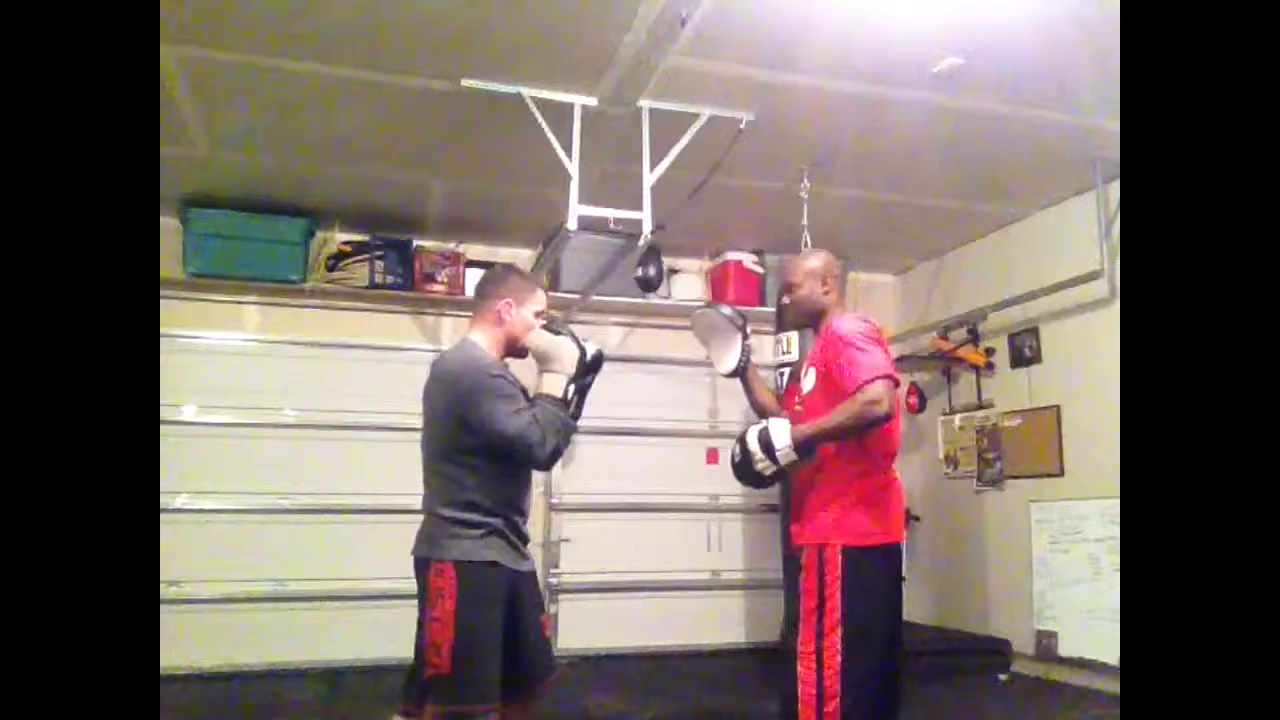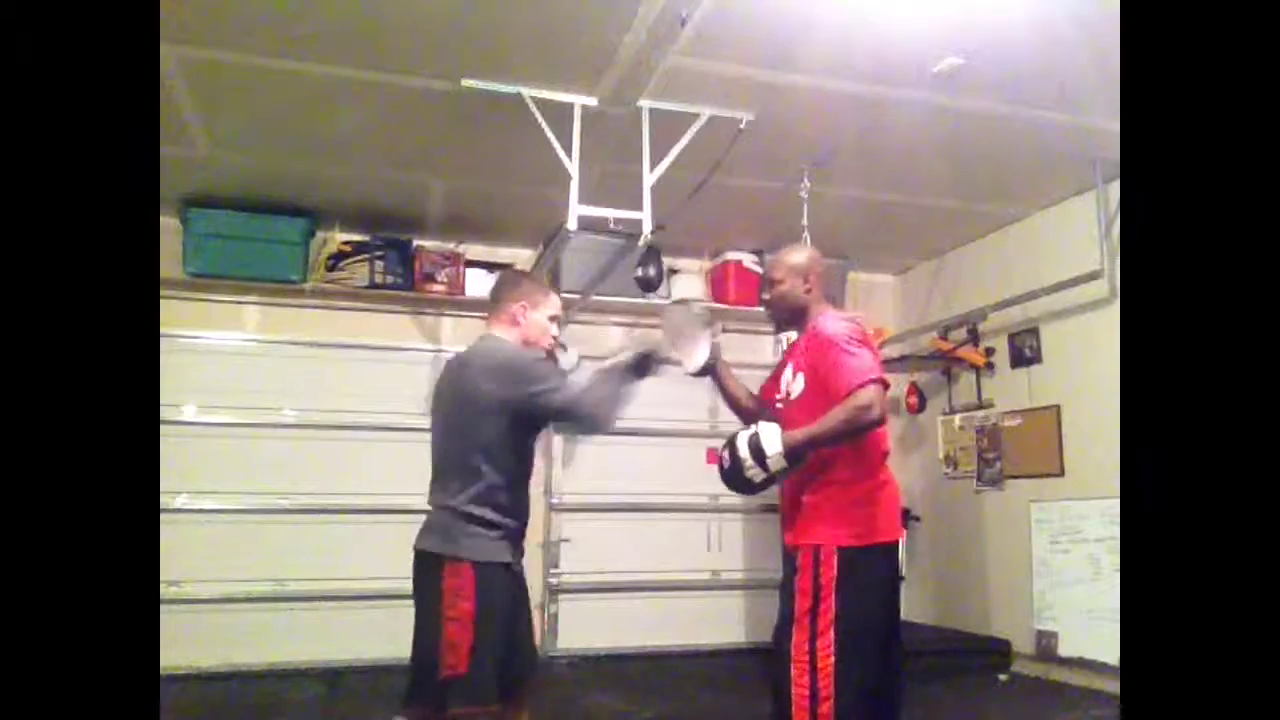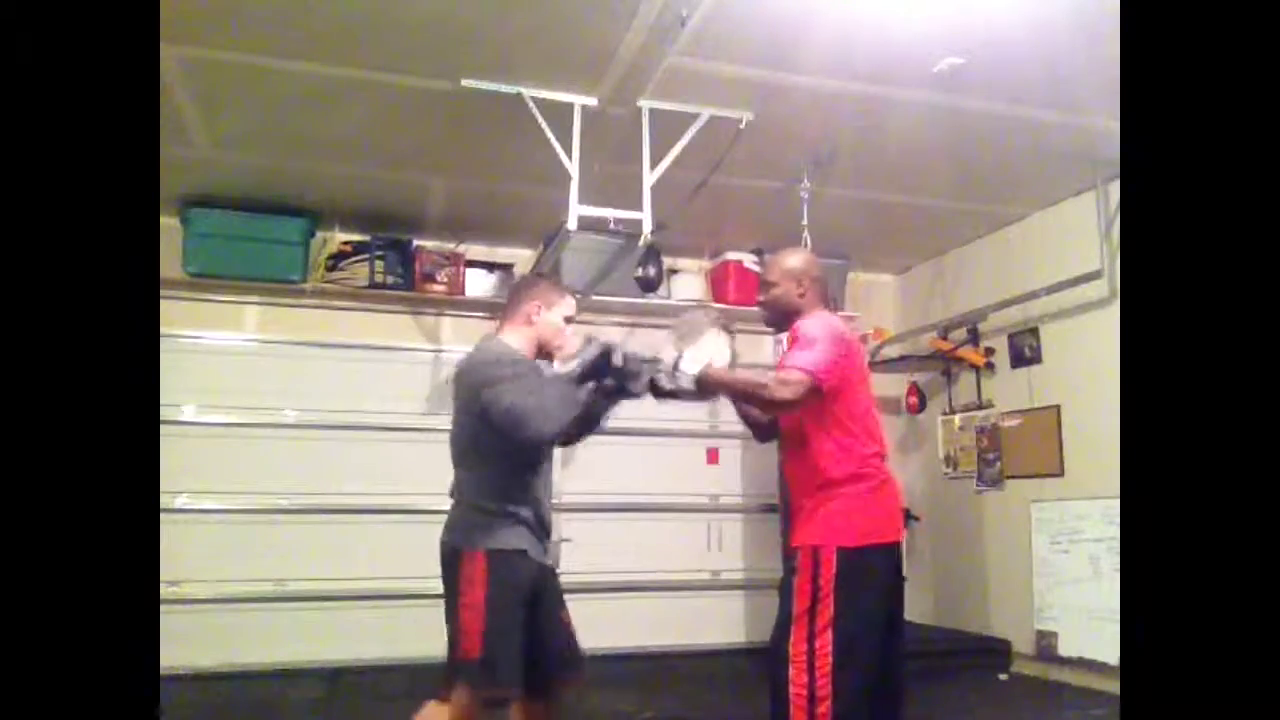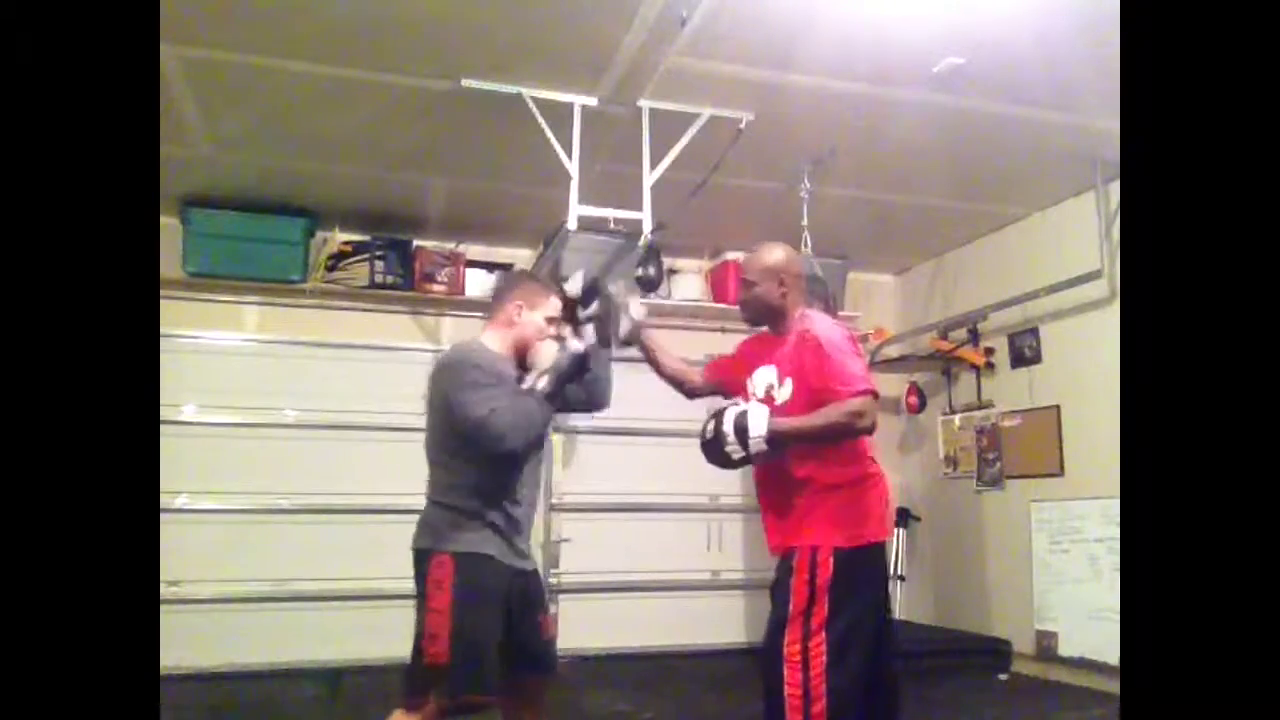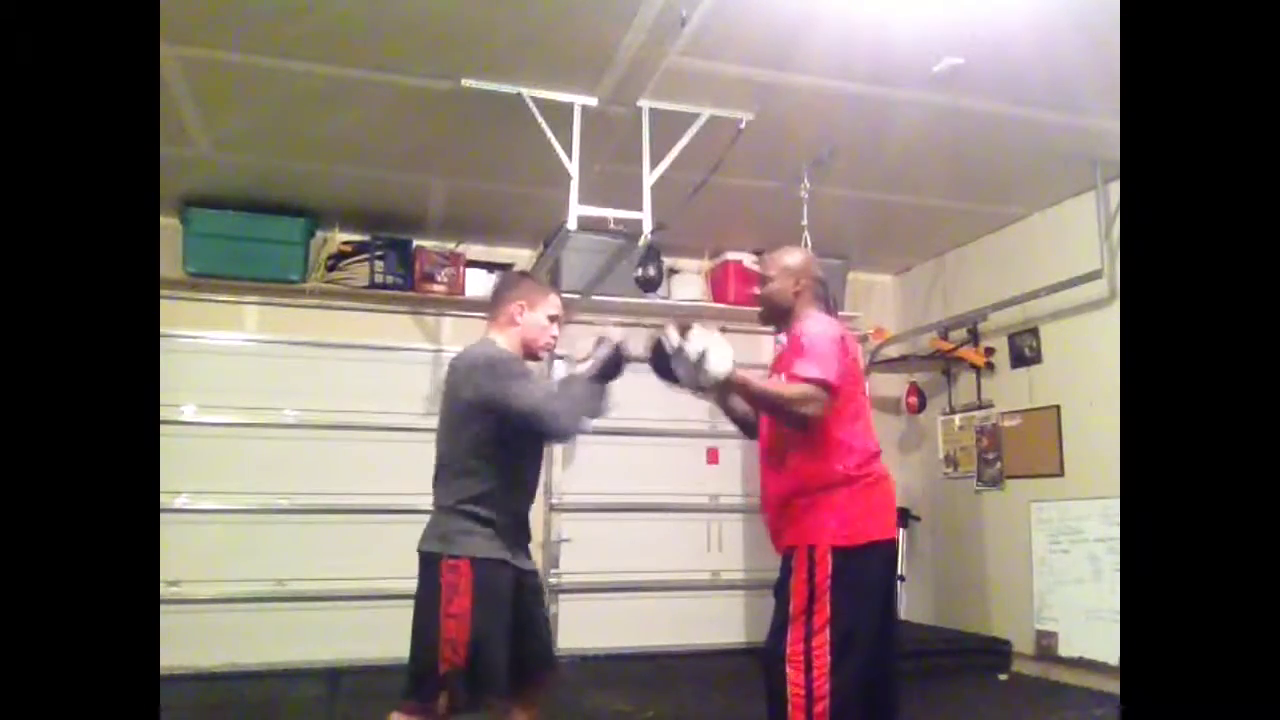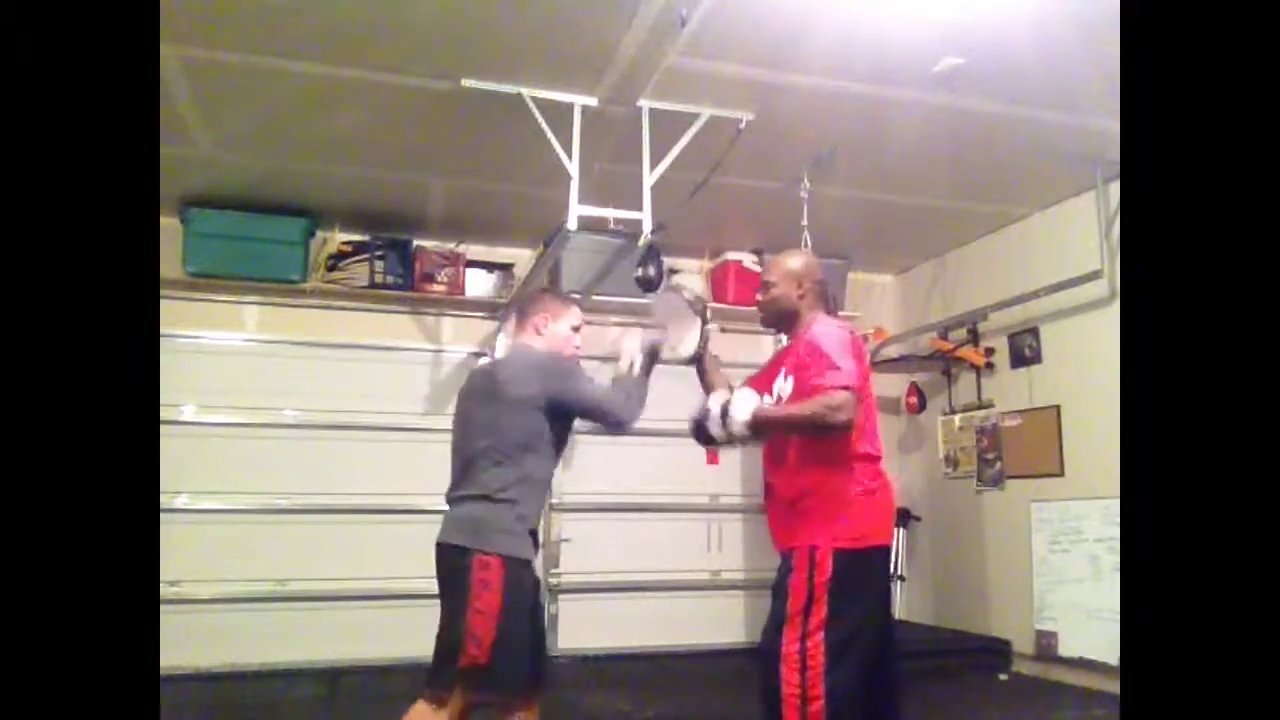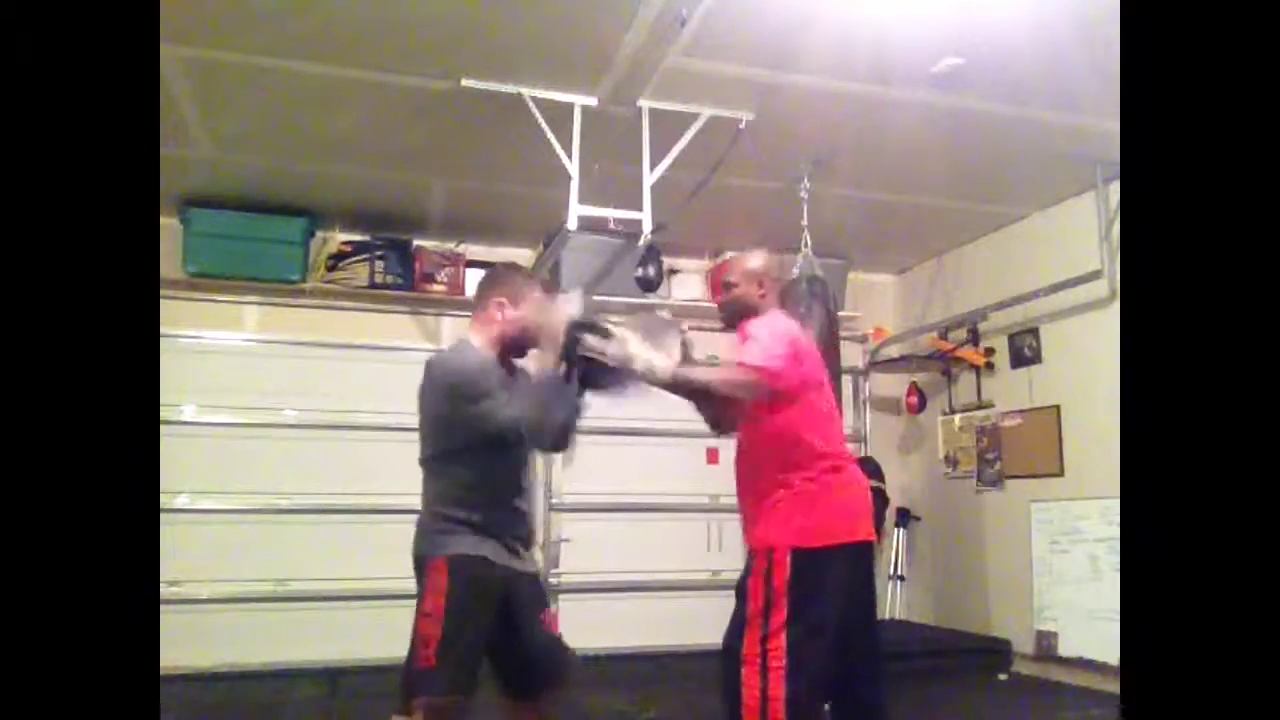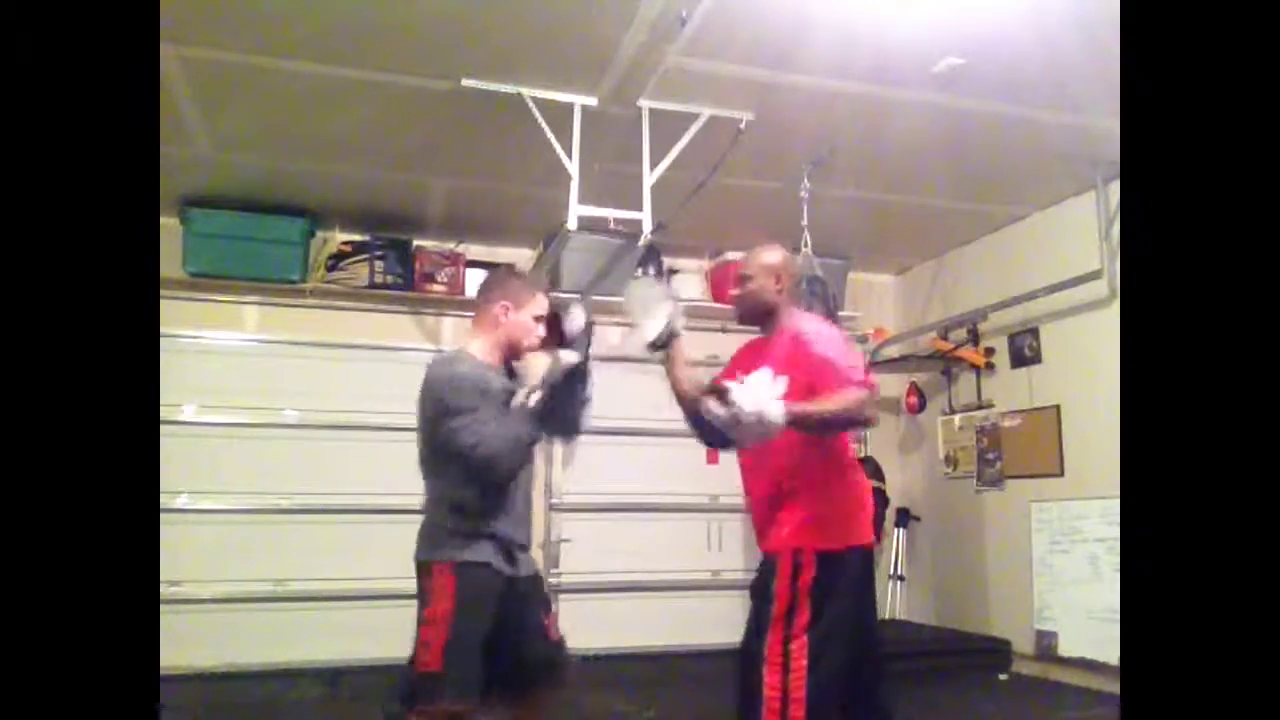
dt=0.5s
person 1, frame 1
left shoulder: (849, 332)
right shoulder: (821, 348)
left elbow: (879, 402)
right elbow: (783, 417)
left wrist: (794, 437)
right wrist: (745, 369)
left hip: (846, 530)
right hip: (862, 528)
left knee: (822, 665)
right knee: (868, 662)
person 1, frame 2
left shoulder: (834, 332)
right shoulder: (799, 349)
left elbow: (869, 407)
right elbow: (762, 416)
left wrist: (788, 443)
right wrist: (714, 366)
left hip: (839, 529)
right hip: (846, 527)
left knee: (812, 666)
right knee: (863, 665)
person 1, frame 3
left shoulder: (817, 331)
right shoulder: (811, 339)
left elbow: (786, 391)
right elbow: (770, 427)
left wrist: (705, 375)
right wrist: (726, 378)
left hip: (841, 525)
right hip: (865, 523)
left knee: (807, 663)
right knee: (870, 662)
person 1, frame 4
left shoulder: (823, 336)
right shoulder: (759, 349)
left elbow: (862, 414)
right elbow: (694, 380)
left wrist: (770, 429)
right wrist: (638, 332)
left hip: (832, 526)
right hip: (830, 529)
left knee: (798, 661)
right knee: (855, 663)
person 1, frame 5
left shoulder: (817, 332)
right shoulder: (797, 344)
left elbow: (808, 404)
right elbow: (757, 424)
left wrist: (728, 372)
right wrist: (714, 382)
left hip: (836, 522)
right hip: (858, 524)
left knee: (804, 660)
right knee: (862, 662)
person 1, frame 6
left shoulder: (827, 337)
right shoulder: (790, 356)
left elbow: (838, 411)
right elbow: (739, 405)
left wrist: (755, 414)
right wrist: (700, 350)
left hip: (837, 526)
right hip: (837, 528)
left knee: (797, 660)
right knee: (861, 664)
person 1, frame 7
left shoulder: (770, 331)
right shoulder: (770, 338)
left elbow: (737, 386)
right elbow: (723, 417)
left wrist: (655, 367)
right wrist: (675, 362)
left hip: (805, 522)
right hip: (842, 520)
left knee: (764, 666)
right knee: (851, 670)
person 1, frame 8
left shoulder: (814, 335)
right shoulder: (751, 354)
left elbow: (861, 405)
right elbow: (700, 405)
left wrist: (781, 413)
right wrist: (670, 343)
left hip: (818, 525)
right hip: (830, 527)
left knee: (780, 665)
right knee: (848, 666)
person 2, frame 1
left shoulder: (489, 371)
right shoulder: (470, 370)
left elbow: (539, 448)
right elbow: (537, 446)
left wrist: (575, 383)
right wrist: (557, 377)
left hip: (505, 554)
right hip: (462, 558)
person 2, frame 2
left shoulder: (470, 366)
right shoulder: (509, 364)
right elbow: (591, 411)
right wrist: (624, 368)
left hip: (488, 551)
right hip: (467, 555)
person 2, frame 3
left shoulder: (522, 368)
right shoulder: (492, 363)
left elbow: (566, 429)
right elbow: (536, 423)
left wrist: (603, 388)
right wrist: (575, 375)
left hip: (524, 546)
right hip: (487, 546)
left knee: (542, 679)
person 2, frame 4
left shoulder: (519, 371)
right shoulder: (466, 364)
left elbow: (595, 395)
right elbow: (504, 434)
right wrist: (545, 378)
left hip: (510, 551)
right hip: (461, 549)
left knee: (528, 682)
person 2, frame 5
left shoulder: (507, 368)
right shoulder: (486, 364)
left elbow: (539, 423)
right elbow: (558, 418)
left wrist: (588, 373)
right wrist: (593, 369)
left hip: (508, 550)
right hip: (467, 551)
left knee: (527, 677)
person 2, frame 6
left shoulder: (485, 377)
right shoulder: (545, 368)
right elbow: (617, 413)
right wrist: (637, 366)
left hip: (503, 544)
right hip: (488, 545)
left knee: (523, 679)
person 2, frame 7
left shoulder: (504, 372)
right shoulder: (460, 370)
left elbow: (554, 436)
right elbow: (530, 425)
left wrist: (558, 361)
right wrist: (552, 361)
left hip: (510, 553)
right hip: (458, 551)
left knee: (537, 680)
person 2, frame 8
left shoulder: (506, 375)
right shoulder: (451, 377)
left elbow: (565, 425)
right elbow: (495, 457)
left wrist: (572, 357)
right wrist: (539, 393)
left hip: (511, 558)
right hip: (459, 559)
left knee: (537, 679)
